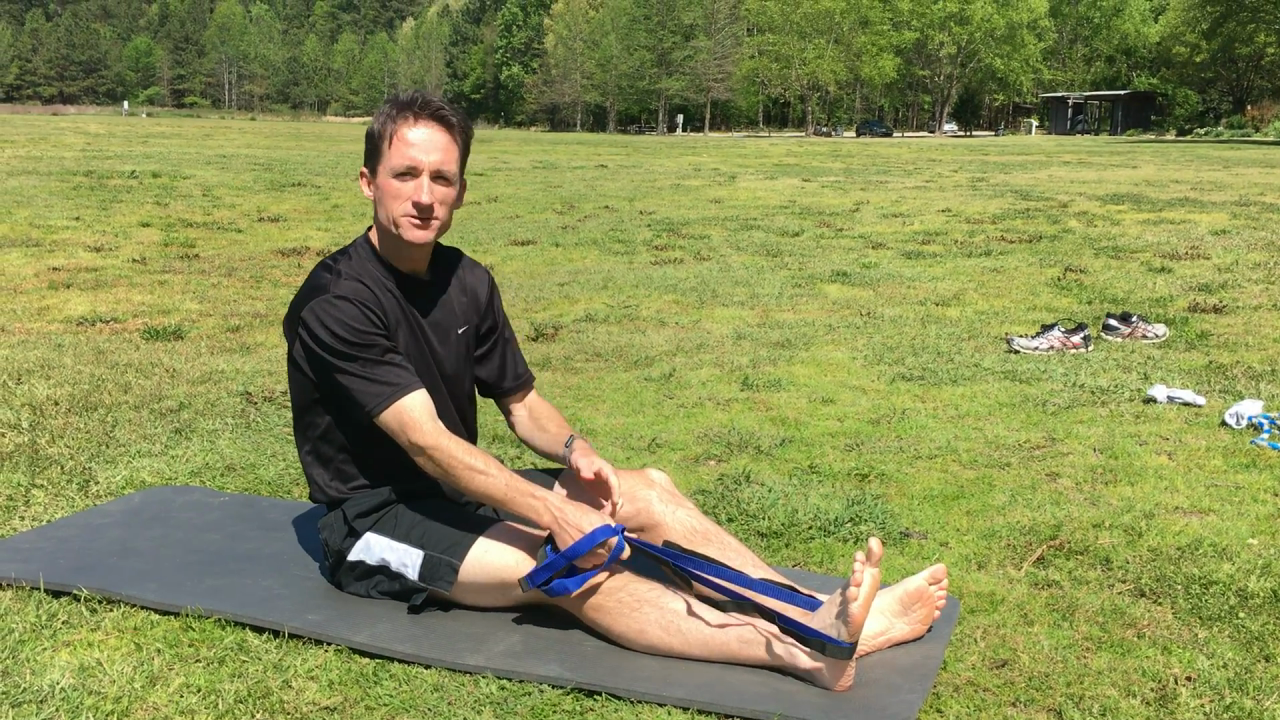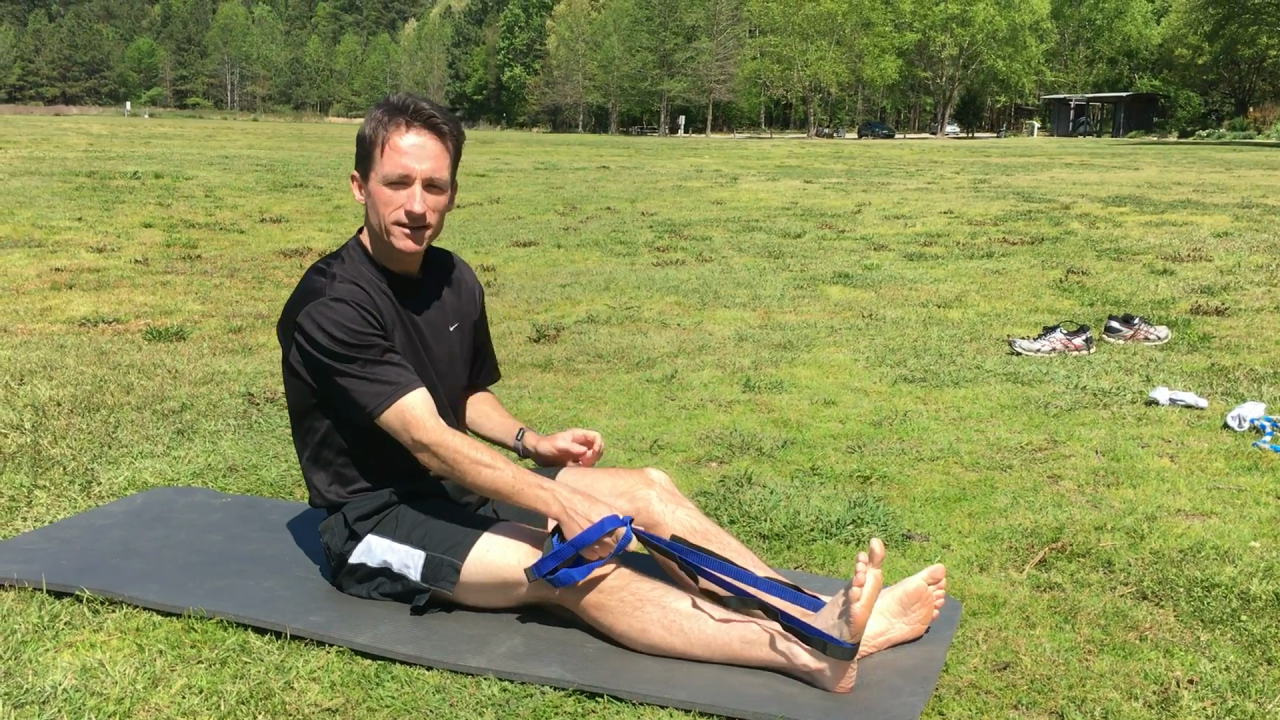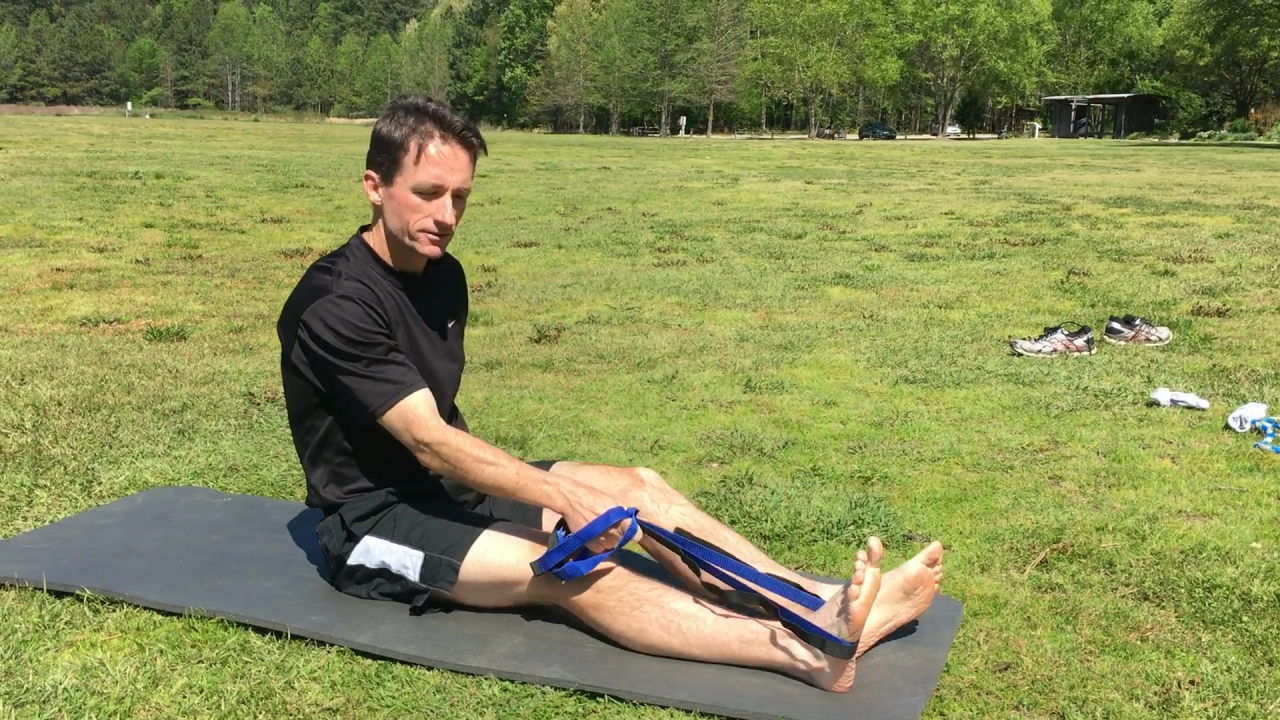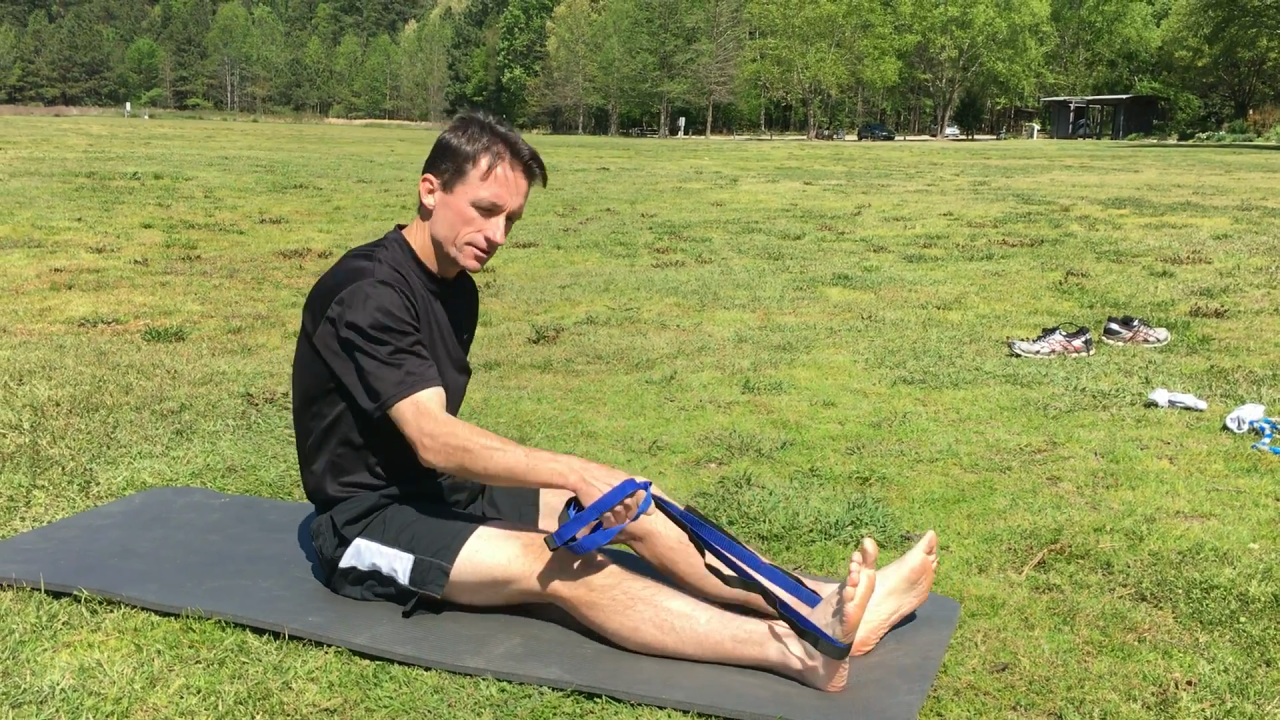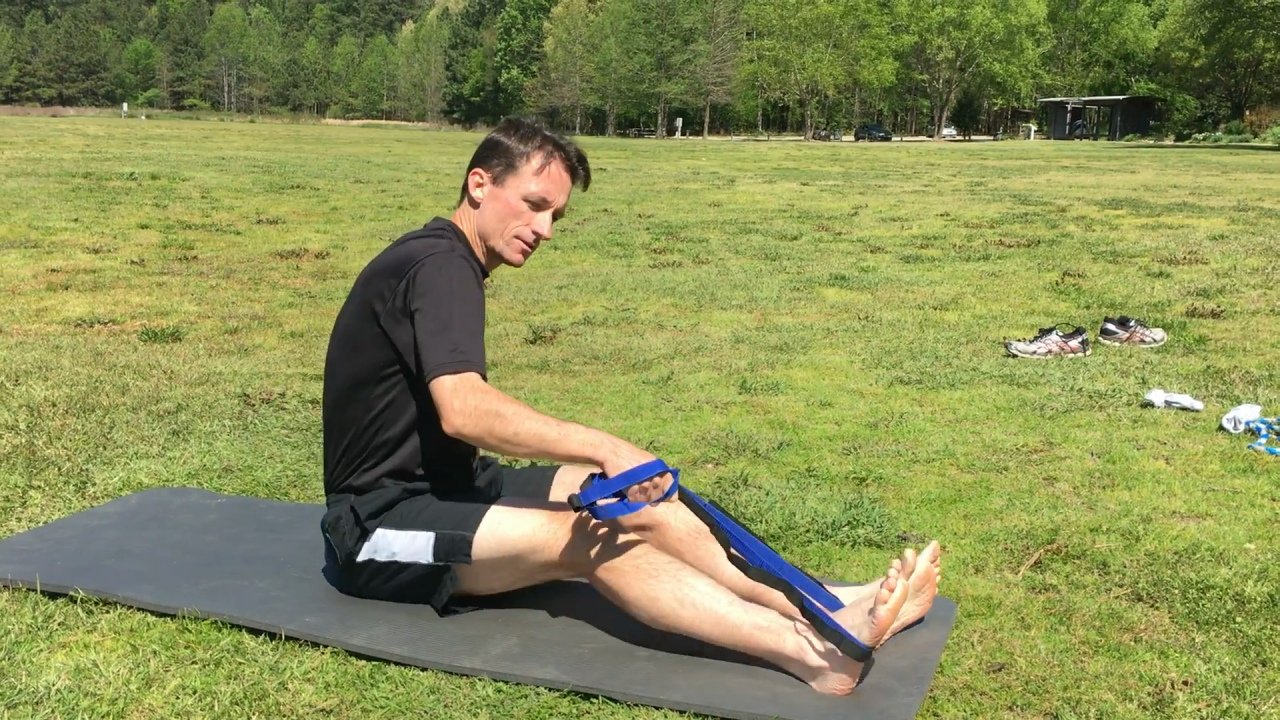
dt=0.2s
person 1, frame 1
left shoulder: (466, 282)
right shoulder: (336, 303)
left elbow: (520, 403)
right elbow: (427, 443)
left wrist: (575, 452)
right wrist: (556, 513)
left hip: (455, 491)
right hip: (375, 521)
left knee: (647, 491)
left ankle: (816, 620)
right ankle: (806, 655)
person 1, frame 2
left shoulder: (452, 279)
right shoulder: (332, 305)
right elbow: (429, 441)
left wrist: (534, 443)
right wrist: (562, 502)
left hip: (452, 490)
right hip: (376, 523)
left knee: (645, 489)
left ankle: (816, 619)
right ankle: (805, 653)
person 1, frame 3
left shoulder: (442, 275)
right shoulder: (336, 304)
right elbow: (428, 441)
right wrist: (561, 496)
left hip: (444, 487)
right hip: (373, 521)
left knee: (638, 486)
right knee: (567, 568)
left ankle: (822, 609)
right ankle: (804, 653)
person 1, frame 4
left shoulder: (455, 289)
right shoulder: (372, 290)
right elbow: (432, 439)
right wrist: (574, 476)
left hip: (436, 491)
right hip: (366, 523)
left knee: (628, 508)
right knee: (559, 568)
left ankle: (816, 609)
right ankle: (795, 653)
person 1, frame 5
left shoulder: (450, 271)
right shoulder: (438, 263)
right elbow: (462, 411)
right wrist: (602, 446)
left hip: (436, 491)
right hip: (377, 526)
left knee: (638, 495)
right knee: (586, 534)
left ankle: (826, 608)
right ankle: (809, 651)
